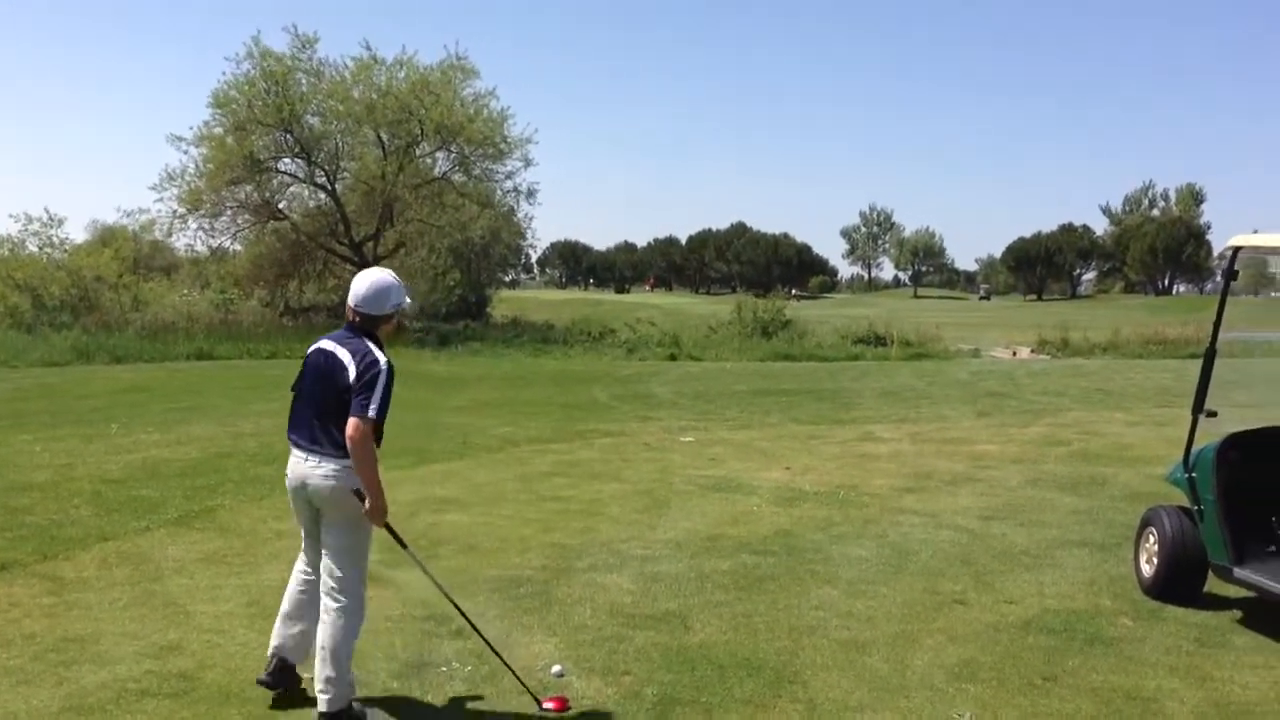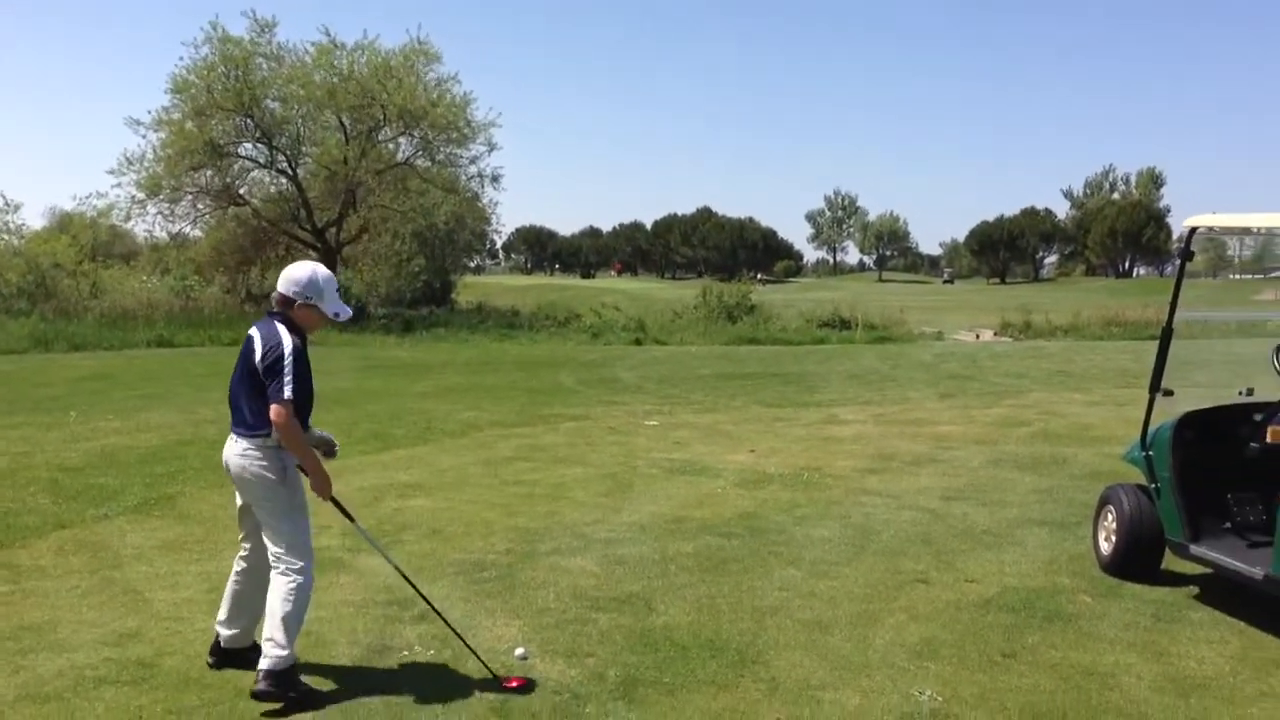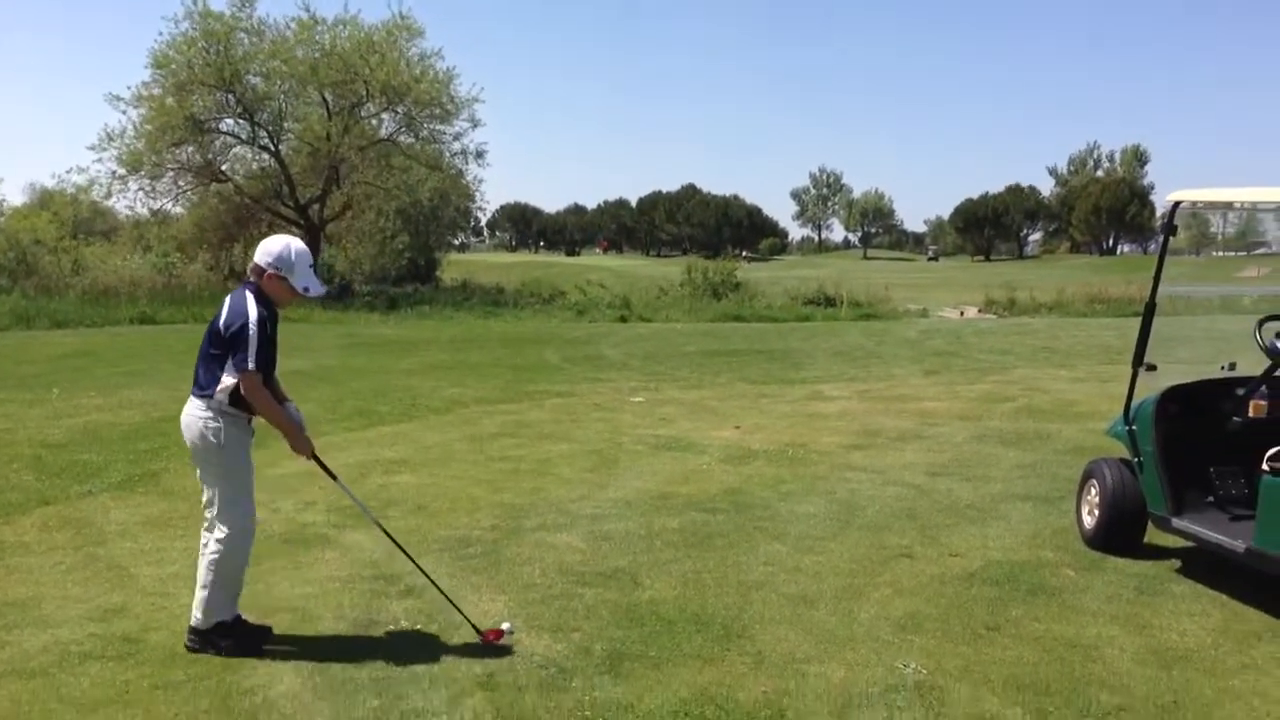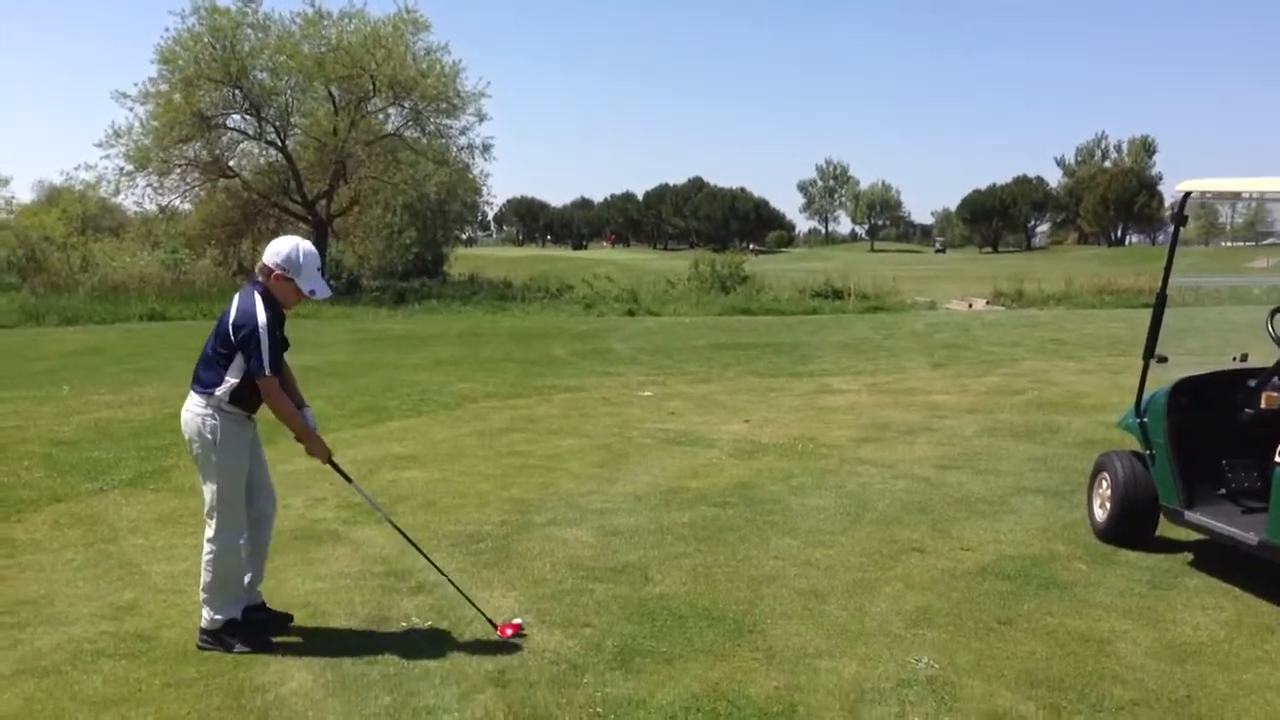
dt=0.3s
person 1, frame 1
left shoulder: (321, 346)
right shoulder: (375, 364)
right elbow: (356, 434)
right wrist: (376, 495)
left hip: (301, 466)
right hip: (340, 478)
left knee: (311, 566)
right knee: (342, 591)
left ankle: (282, 662)
person 1, frame 2
left shoulder: (262, 331)
right shoulder: (285, 345)
right elbow: (281, 418)
left wrist: (311, 436)
right wrist: (316, 470)
left hip: (241, 450)
right hip: (265, 459)
left knee: (256, 551)
right knee: (293, 563)
left ankle: (230, 642)
right ankle: (276, 671)
person 1, frame 3
left shoulder: (250, 304)
right shoulder: (250, 315)
left elbow: (261, 373)
right elbow: (251, 388)
left wrist: (289, 408)
right wrist: (292, 433)
left hip: (219, 419)
right hip: (216, 423)
left knee: (229, 521)
right knee: (231, 525)
left ankle: (221, 615)
right ankle: (206, 626)
person 1, frame 4
left shoulder: (262, 306)
right shoulder: (256, 317)
left elbow: (278, 367)
right elbow: (271, 391)
left wrist: (304, 411)
right wrist: (309, 436)
left hip: (232, 418)
right hip: (214, 420)
left knee: (260, 509)
right knee: (227, 524)
left ankle: (246, 603)
right ankle: (217, 624)
